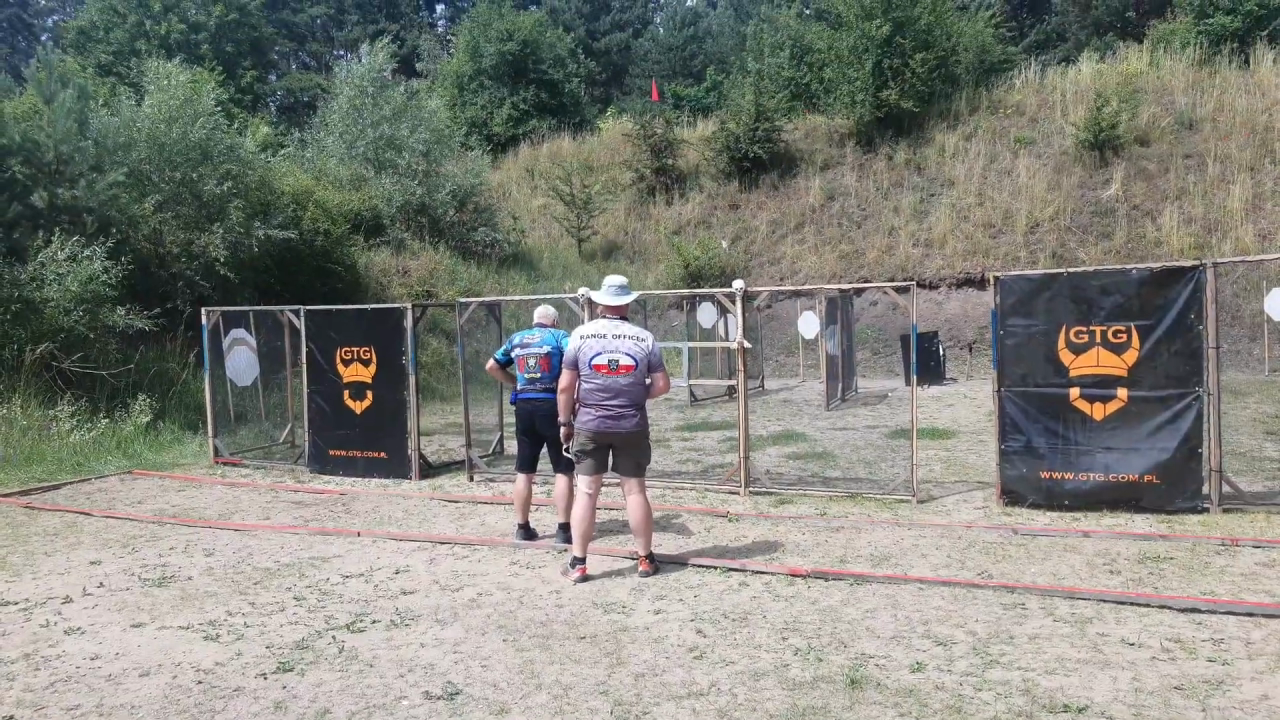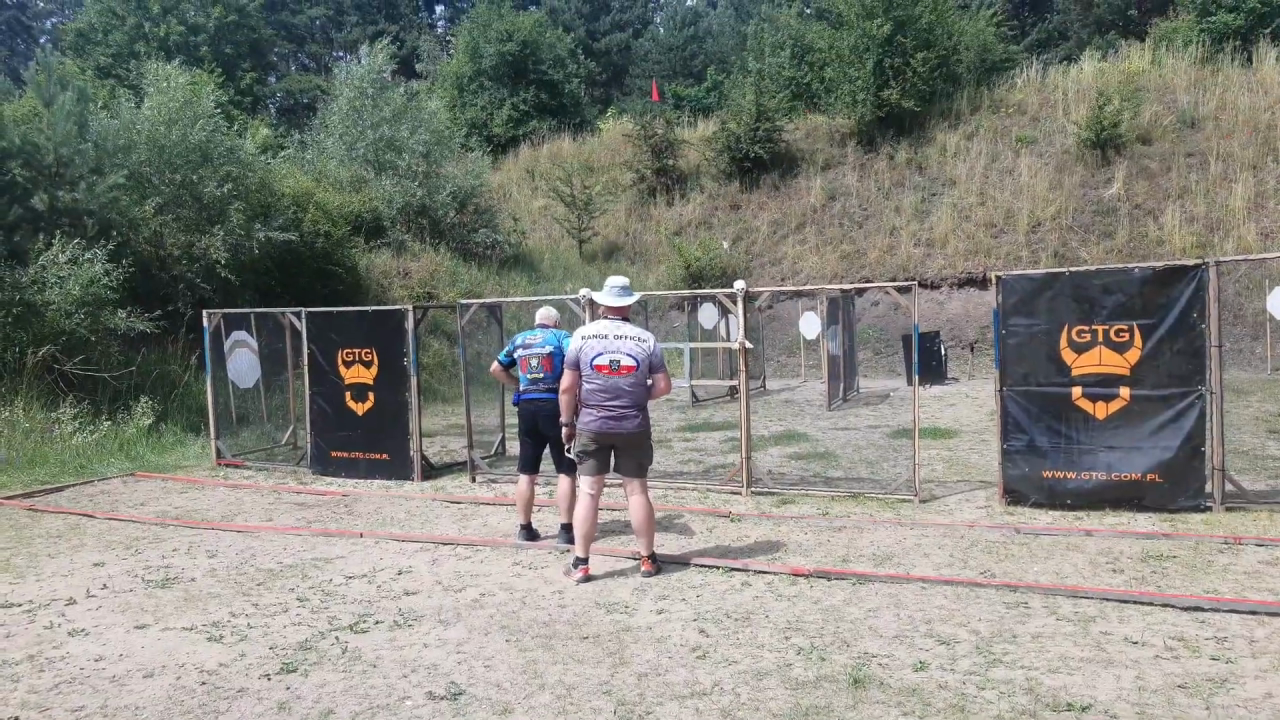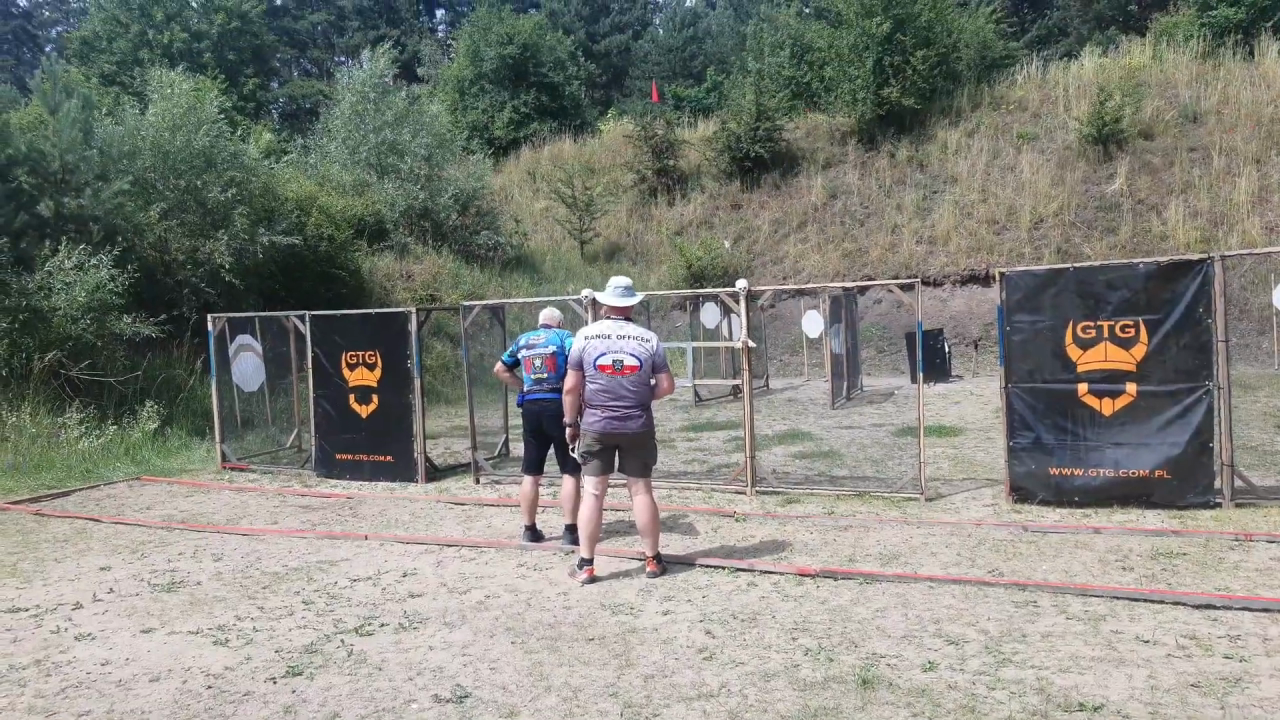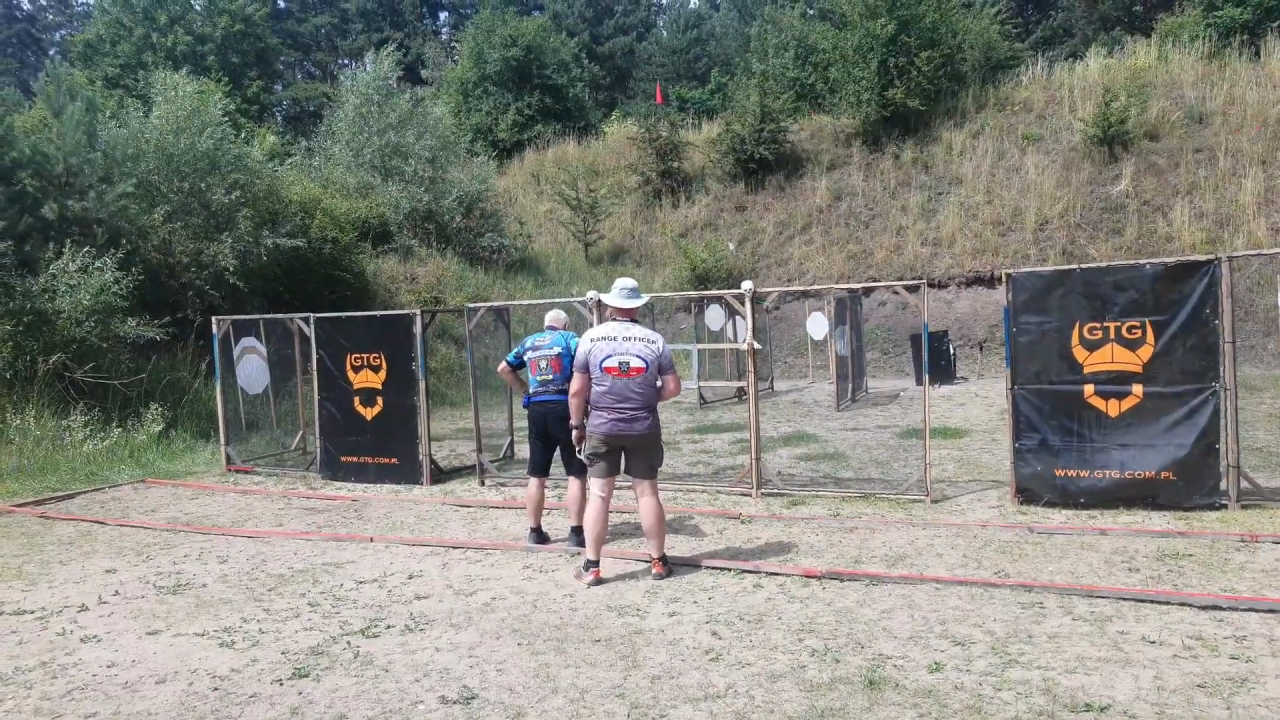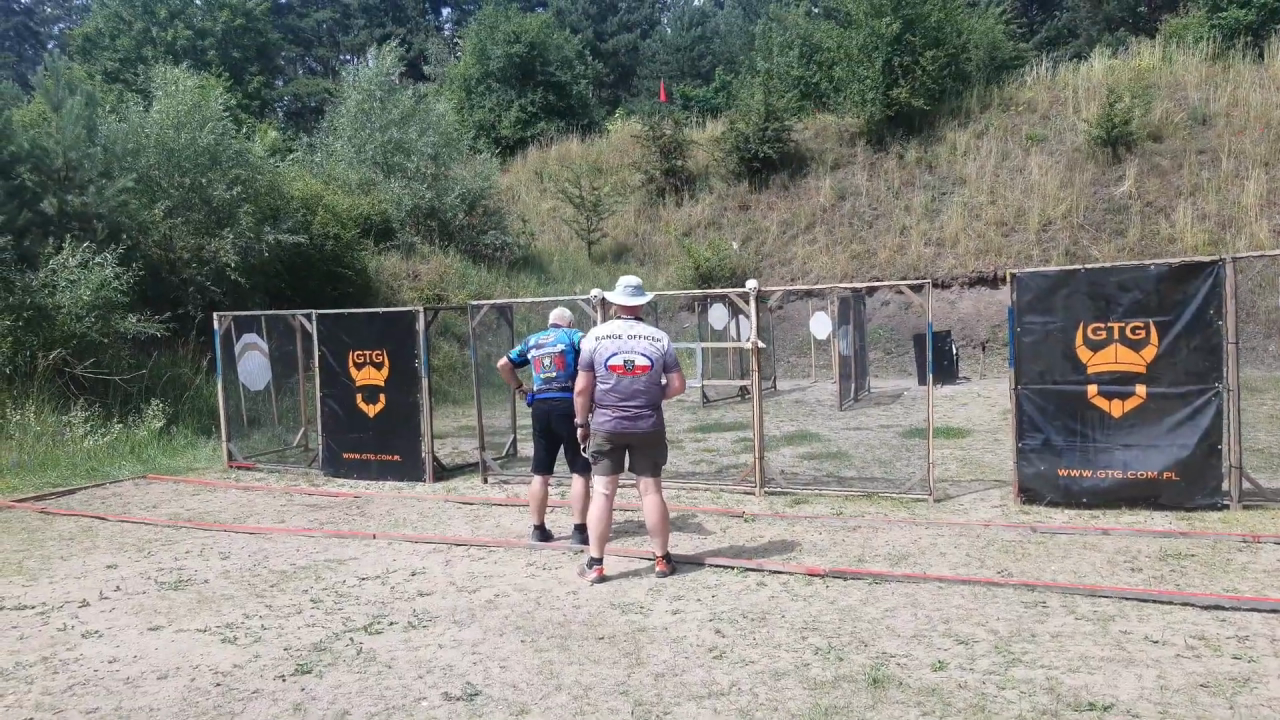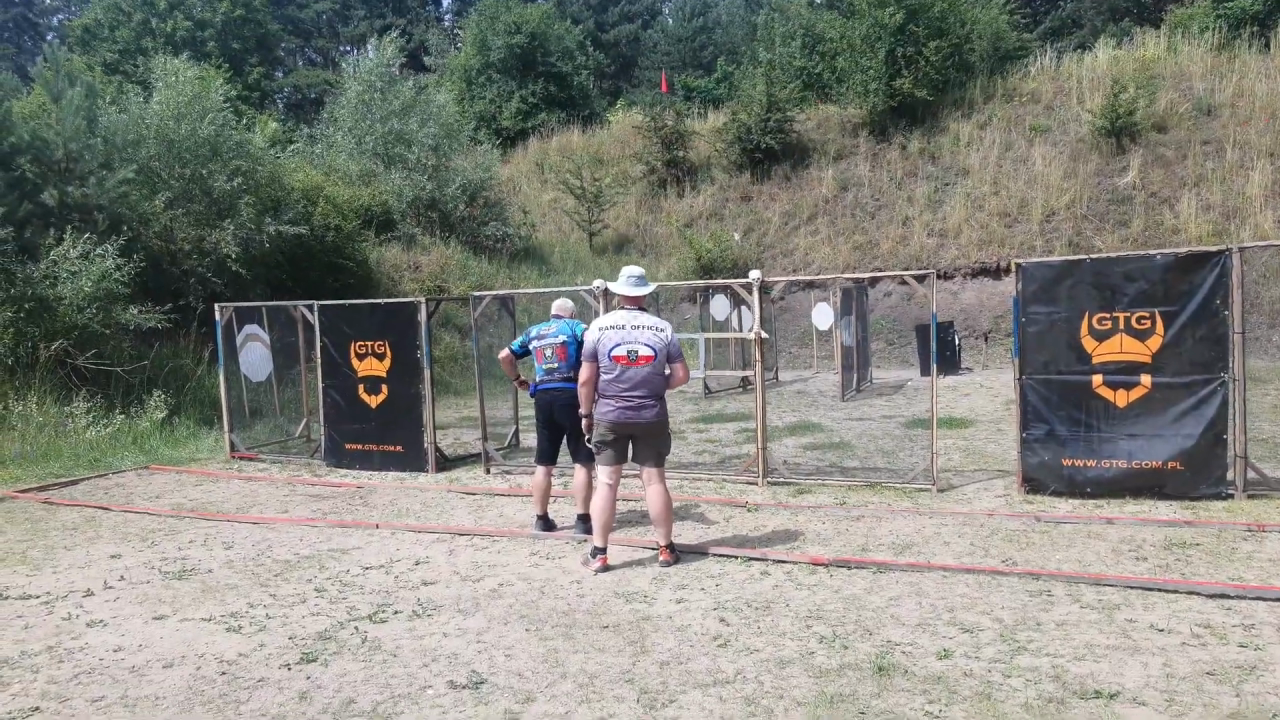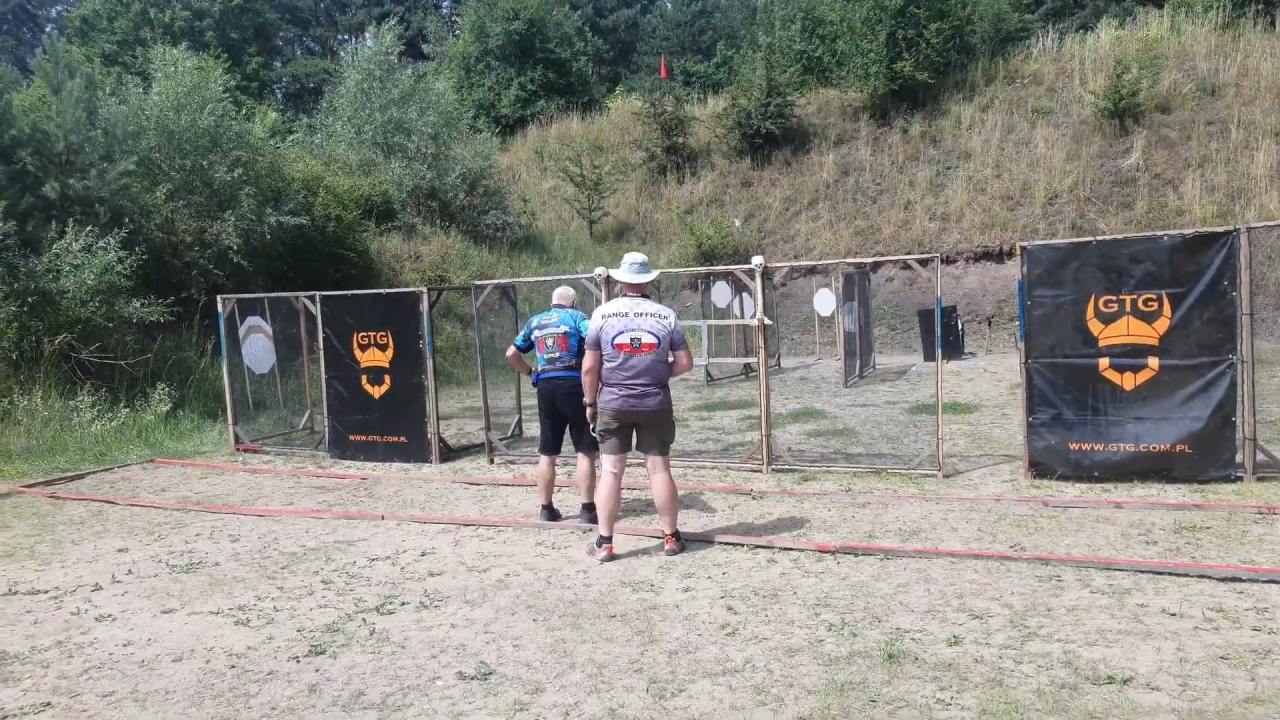
dt=0.1s
person 1, frame 1
left shoulder: (581, 335)
right shoulder: (644, 338)
left elbow: (565, 387)
right elbow: (662, 385)
left wrist: (565, 421)
left hip: (589, 424)
right hip: (631, 426)
left knee: (586, 492)
right knee: (635, 491)
left ankle: (578, 563)
right ankle: (645, 560)
person 1, frame 2
left shoulder: (583, 335)
right shoulder: (646, 339)
left elbow: (567, 387)
right elbow: (663, 386)
left wrist: (566, 422)
left hip: (592, 425)
right hip: (633, 426)
left knee: (588, 492)
right knee: (637, 491)
left ankle: (580, 564)
right ankle: (648, 559)
person 1, frame 3
left shoulder: (585, 335)
right shoulder: (649, 338)
left elbow: (571, 387)
right elbow: (666, 386)
left wrist: (570, 422)
left hip: (595, 425)
right hip: (637, 426)
left knee: (593, 492)
right knee: (641, 491)
left ankle: (585, 565)
right ankle: (653, 560)
person 1, frame 4
left shoulder: (591, 337)
right shoulder: (655, 340)
left elbow: (577, 390)
right elbow: (673, 388)
left wrist: (577, 425)
left hip: (601, 427)
right hip: (643, 428)
left knee: (599, 494)
right knee: (647, 493)
left ankle: (591, 566)
right ankle: (659, 561)
person 1, frame 5
left shoulder: (596, 335)
right shoulder: (659, 338)
left elbow: (582, 388)
right elbow: (677, 385)
left wrist: (581, 422)
left hip: (606, 425)
right hip: (648, 426)
left knee: (602, 492)
right knee: (651, 490)
left ankle: (595, 564)
right ankle: (662, 559)
person 1, frame 6
left shoulder: (600, 326)
right shoulder: (663, 328)
left elbow: (586, 379)
right elbow: (681, 375)
left wrist: (586, 413)
left hip: (609, 415)
right hip: (651, 416)
left knee: (606, 482)
right knee: (654, 480)
left ankle: (598, 553)
right ankle: (666, 549)
person 1, frame 7
left shoulder: (603, 313)
right shoulder: (666, 315)
left elbow: (589, 367)
right elbow: (684, 363)
left wrist: (590, 402)
left hip: (613, 404)
right hip: (655, 403)
left knee: (610, 471)
right knee: (659, 468)
left ankle: (604, 543)
right ankle: (671, 537)
person 2, frame 1
left shoulder: (516, 339)
right shoulder: (558, 335)
left elbow: (492, 367)
left hip: (524, 407)
right hip: (552, 406)
left knee: (524, 471)
right knee: (563, 471)
left ankle: (523, 528)
right ankle: (563, 530)
person 2, frame 2
left shoulder: (518, 340)
right shoulder: (560, 336)
left elbow: (496, 369)
left hip: (526, 407)
right hip: (554, 407)
left knee: (526, 472)
right knee: (566, 471)
left ankle: (525, 528)
right ankle: (566, 530)
person 2, frame 3
left shoulder: (522, 341)
right shoulder: (562, 336)
left elbow: (500, 369)
left hip: (531, 408)
right hip: (558, 406)
left knee: (531, 473)
right knee: (570, 472)
left ankle: (529, 529)
right ankle: (570, 531)
person 2, frame 4
left shoulder: (528, 343)
right shoulder: (567, 337)
left elbow: (503, 368)
left hip: (537, 410)
right hip: (564, 408)
left knee: (537, 475)
right knee: (576, 474)
left ankle: (535, 531)
right ankle: (576, 533)
person 2, frame 5
left shoulder: (532, 341)
right shoulder: (571, 335)
left elbow: (503, 364)
left wrist: (518, 387)
left hip: (541, 407)
right hip: (568, 406)
left knee: (540, 473)
right knee: (580, 472)
left ankle: (538, 529)
right ankle: (579, 531)
person 2, frame 6
left shoulder: (533, 332)
right shoulder: (573, 326)
left elbow: (504, 356)
left wrist: (516, 379)
left hip: (543, 398)
right hip: (571, 396)
left knee: (543, 463)
right knee: (583, 462)
left ankle: (541, 519)
right ankle: (582, 520)
person 2, frame 7
left shoulder: (534, 322)
right shoulder: (575, 316)
left elbow: (512, 355)
left wrist: (529, 370)
left hip: (545, 387)
right hip: (573, 385)
left knee: (547, 453)
right knee: (586, 451)
left ankle: (546, 508)
right ankle: (587, 510)
